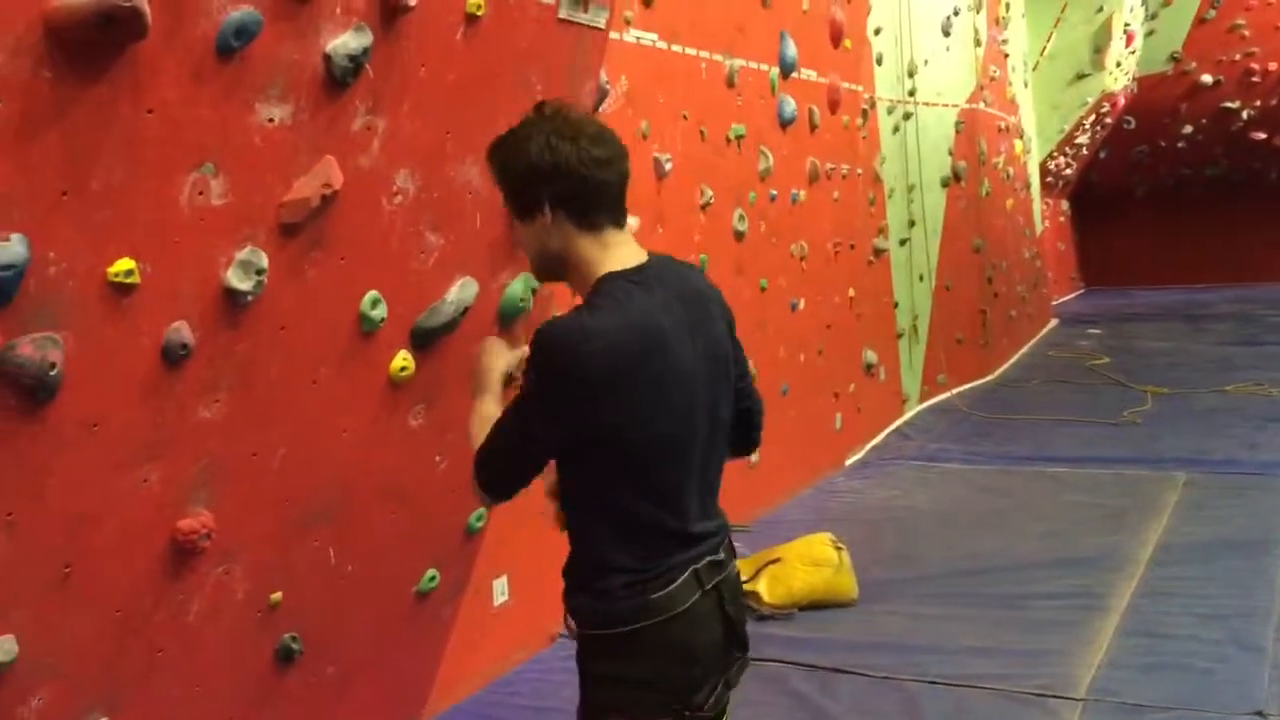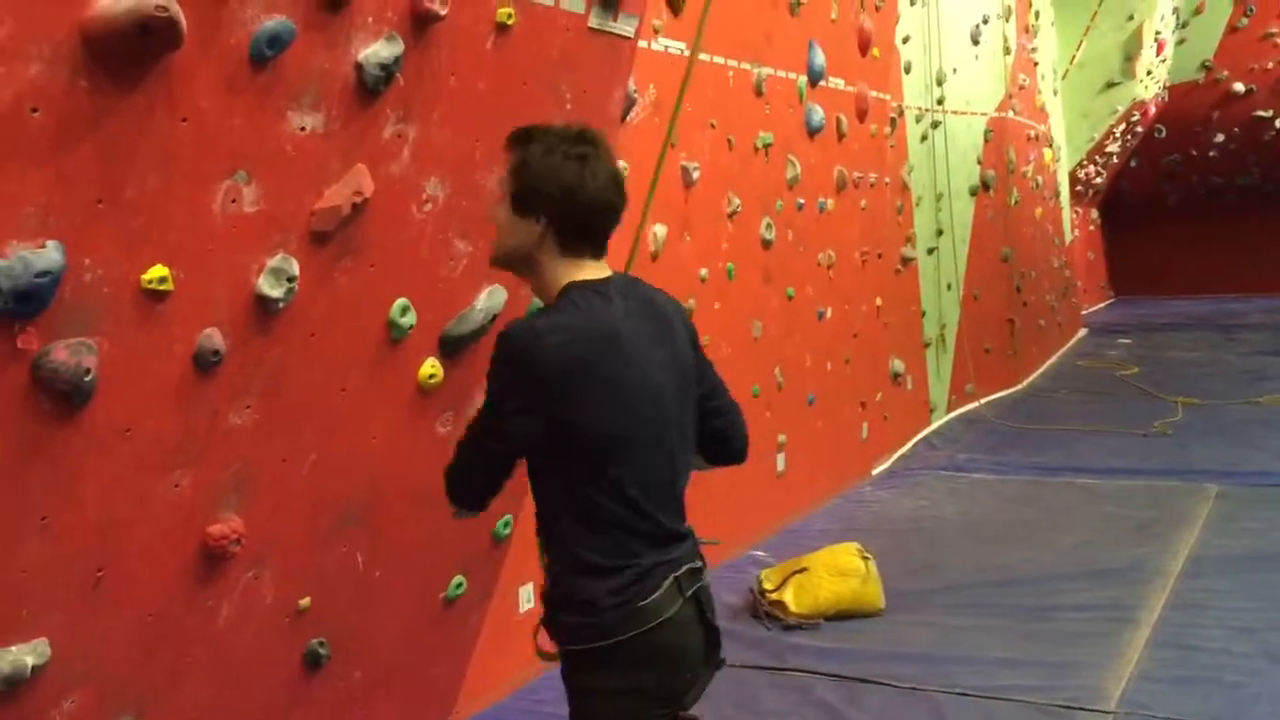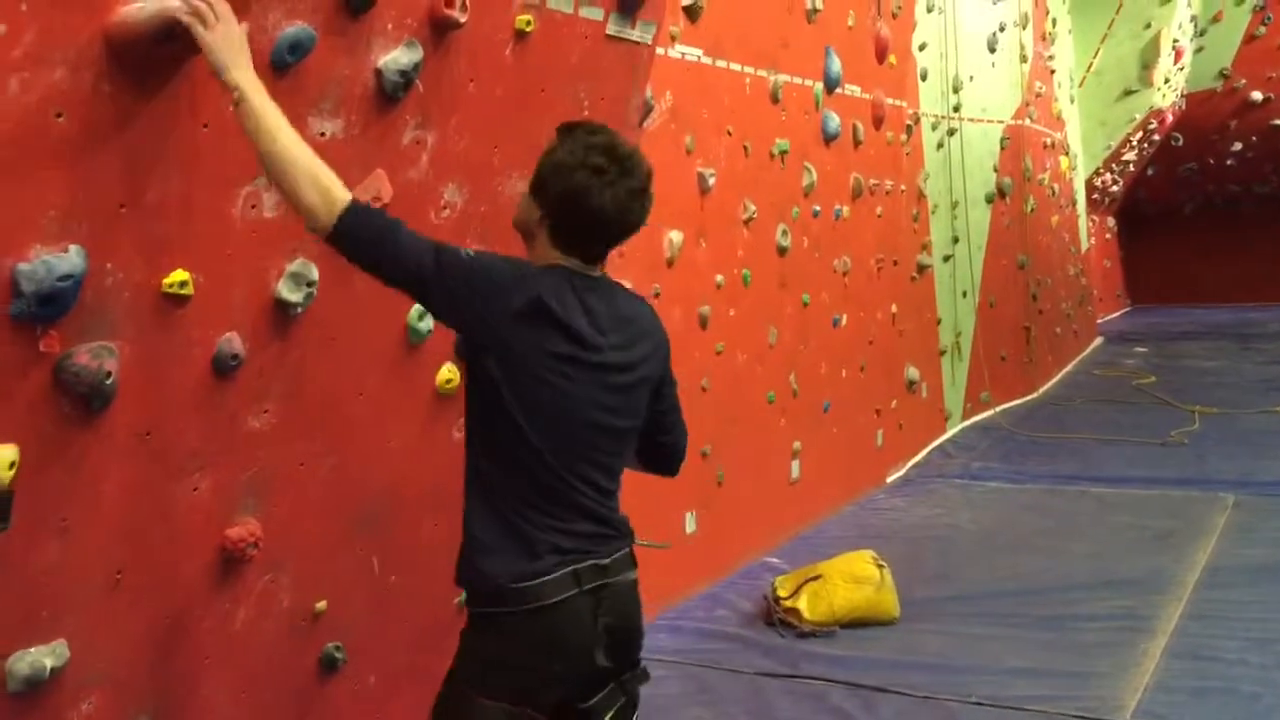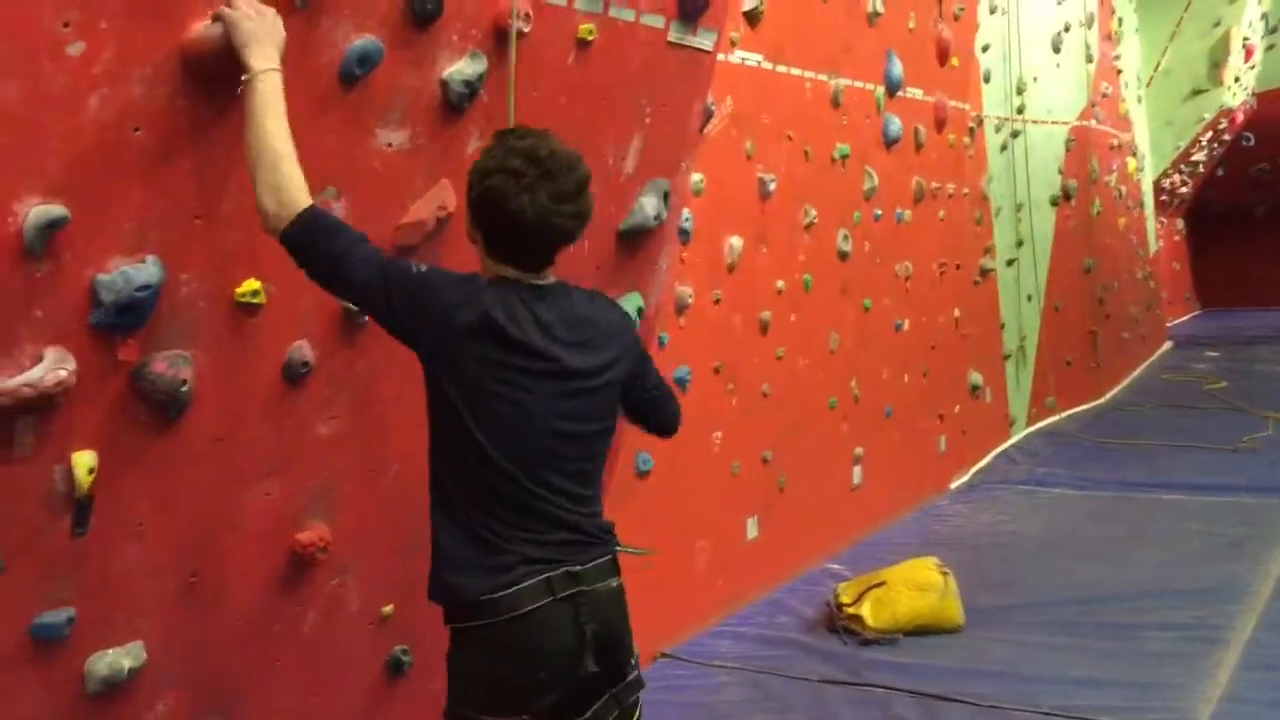
dt=0.5s
person 1, frame 1
left shoulder: (578, 343)
right shoulder: (698, 292)
left elbow: (493, 480)
left wrist: (490, 379)
left hip: (641, 628)
right hip: (710, 595)
person 1, frame 2
left shoulder: (539, 344)
right shoulder: (662, 311)
left elbow: (466, 492)
right elbow: (728, 443)
left hip: (623, 636)
right hip: (681, 603)
person 1, frame 3
left shoulder: (499, 297)
right shoulder: (642, 326)
left elbow: (329, 208)
right elbow: (666, 455)
left wrist: (242, 78)
left hip: (525, 614)
right hip: (613, 598)
person 1, frame 4
left shoulder: (449, 314)
right shoulder: (605, 325)
left elbow: (284, 208)
right elbow: (665, 416)
left wrist: (262, 63)
left hip: (508, 626)
right hip: (598, 603)
